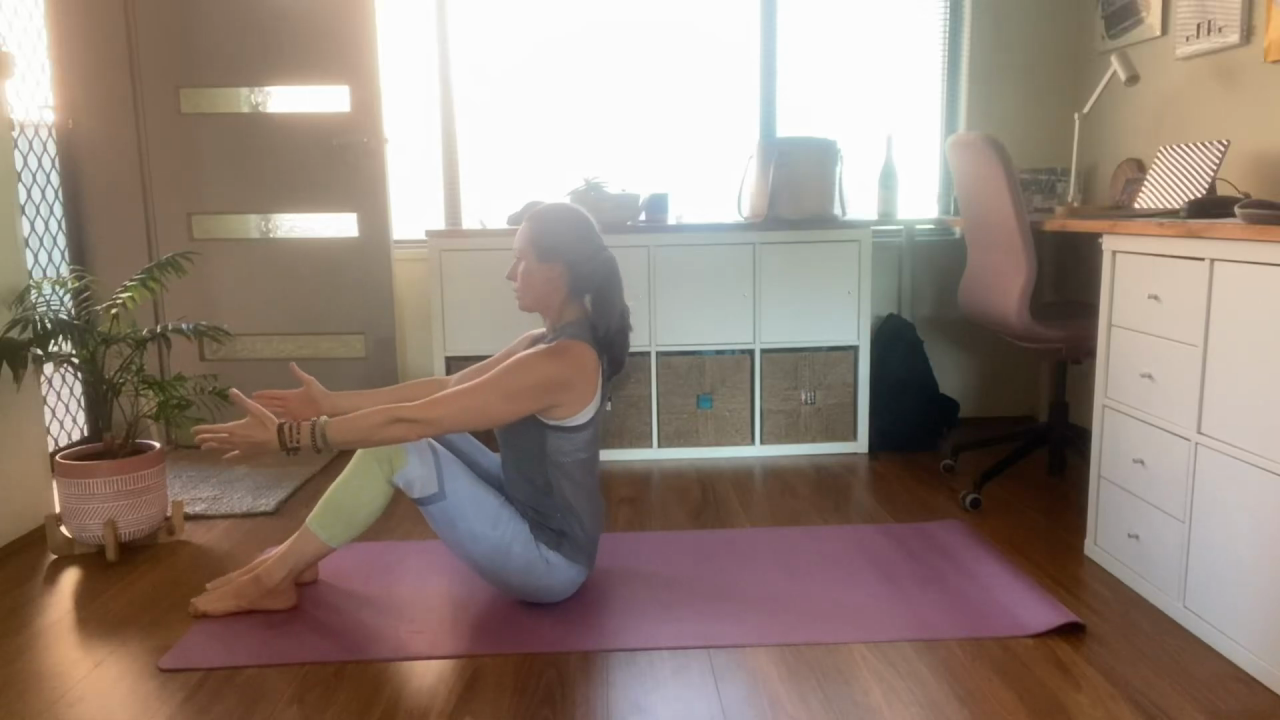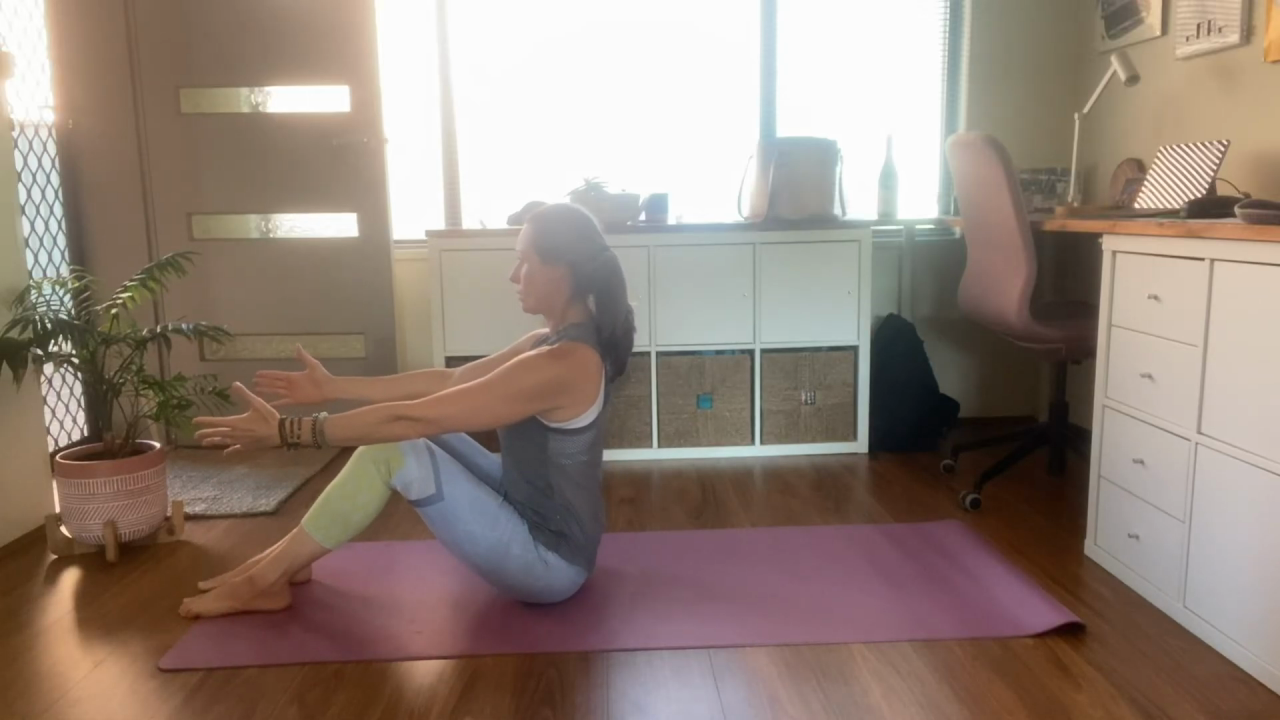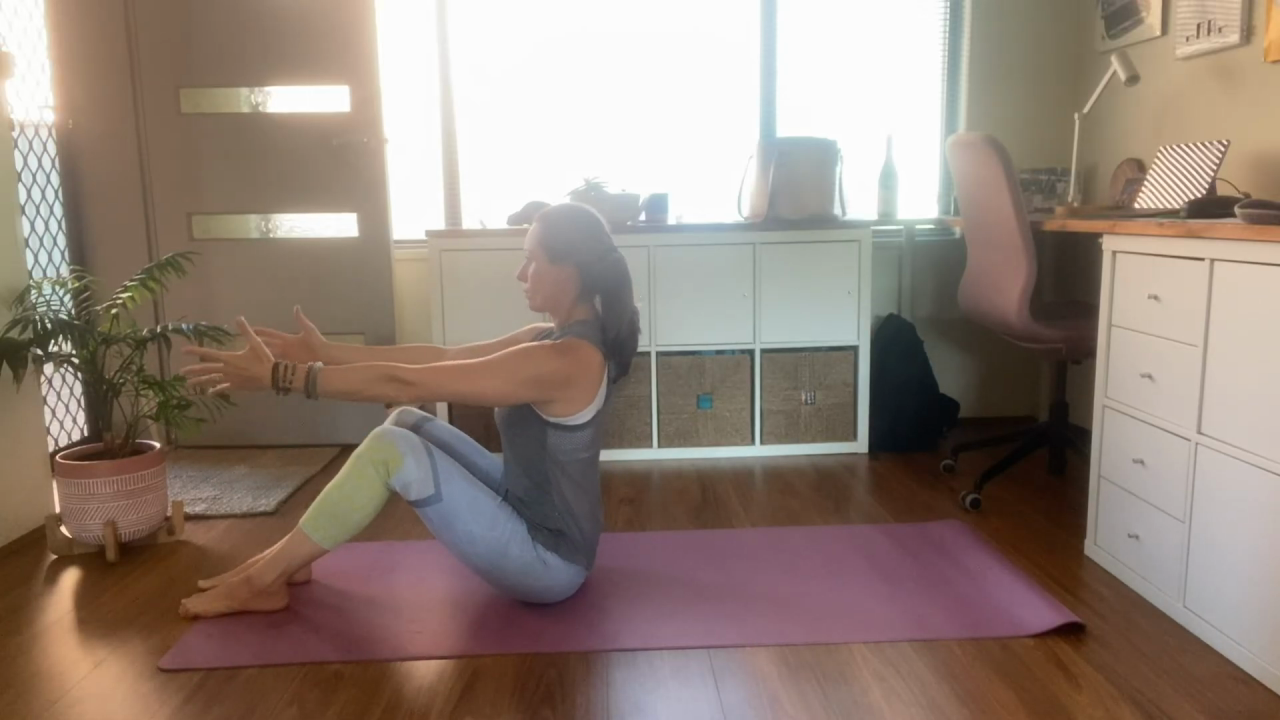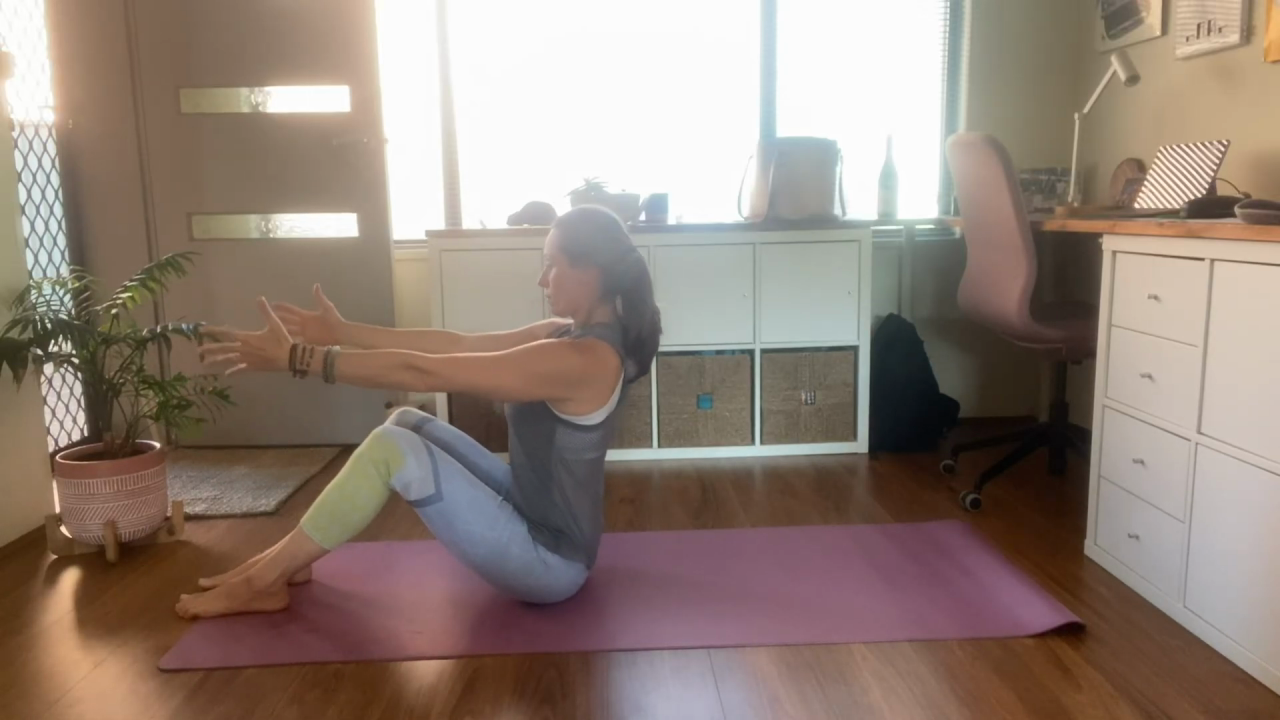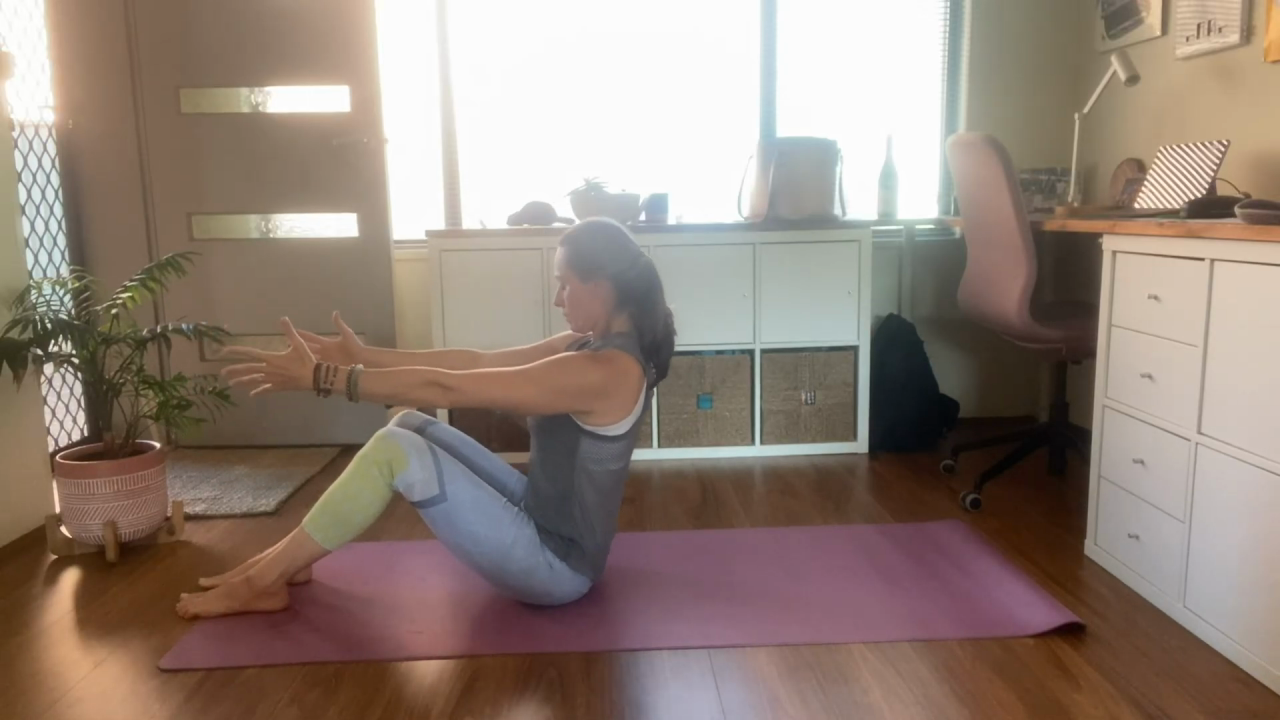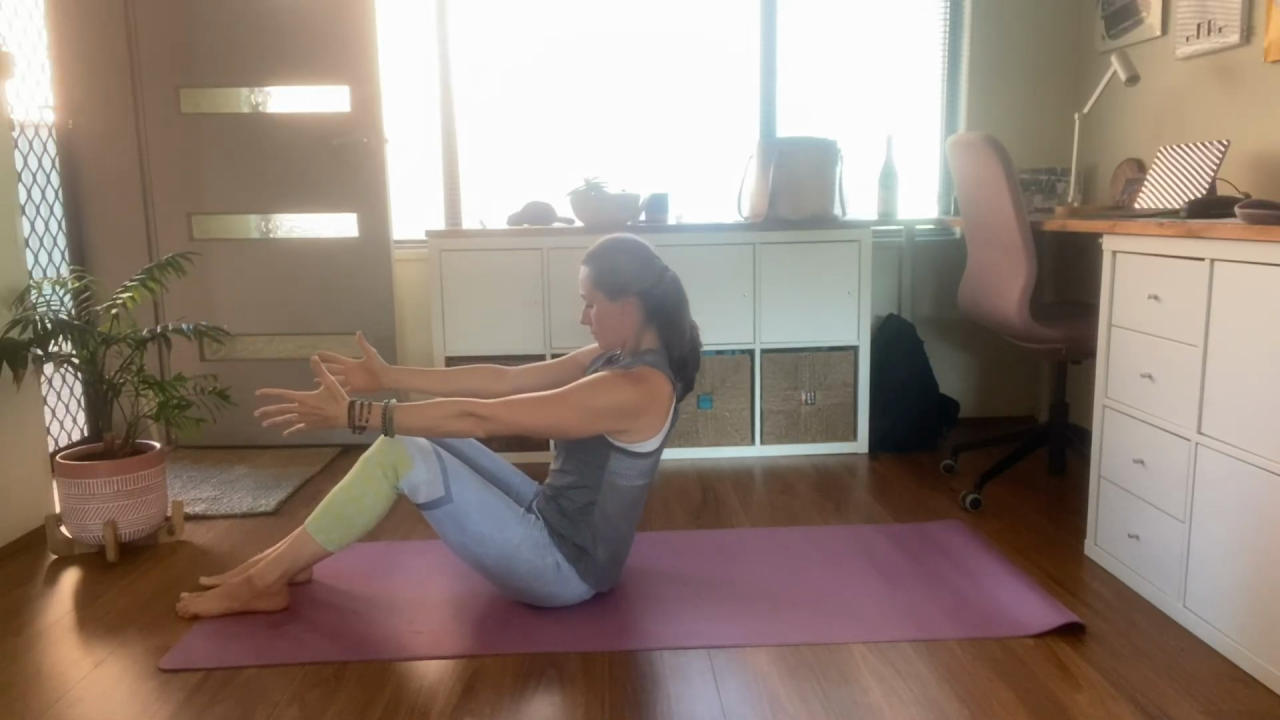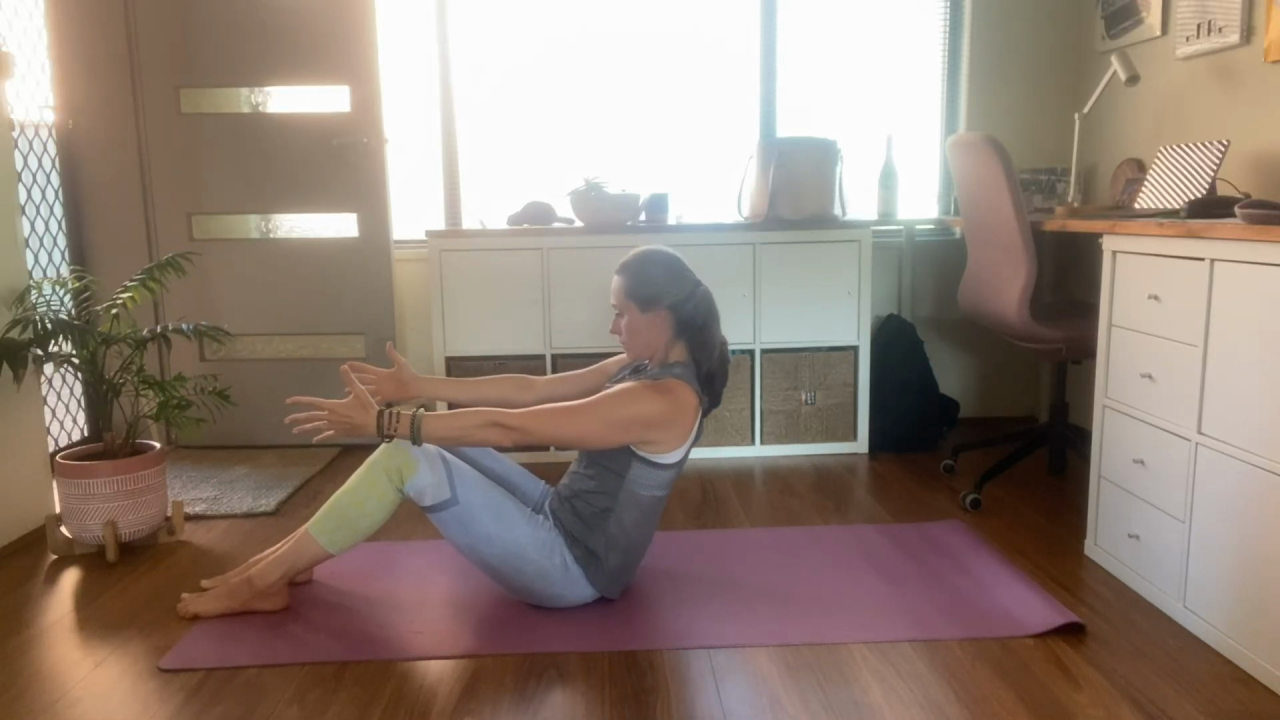
dt=0.7s
person 1, frame 1
left shoulder: (558, 363)
right shoulder: (555, 344)
left elbow: (408, 419)
right elbow: (447, 388)
left wrist: (284, 436)
right wrist: (330, 402)
left hip: (549, 560)
right hip: (538, 522)
left knee: (397, 448)
right knee: (417, 430)
left ankle: (271, 580)
right ankle: (290, 560)
person 1, frame 2
left shoulder: (561, 365)
right shoulder: (560, 343)
left elbow: (411, 418)
right elbow: (449, 382)
left wrist: (287, 431)
right wrist: (333, 386)
left hip: (548, 560)
right hip: (537, 521)
left knee: (393, 449)
right knee: (403, 434)
left ankle: (264, 581)
right ankle: (284, 560)
person 1, frame 3
left shoulder: (562, 361)
right shoulder: (562, 339)
left elbow: (406, 383)
right elbow: (444, 358)
left wrist: (279, 376)
right wrist: (327, 353)
left hip: (548, 559)
right hip: (533, 521)
left knee: (390, 449)
right knee: (407, 424)
left ankle: (262, 583)
right ankle: (283, 561)
person 1, frame 4
left shoulder: (580, 359)
right shoulder: (575, 337)
left elbow: (424, 373)
right elbow: (458, 347)
left wrist: (298, 358)
right wrist: (344, 333)
left hip: (549, 561)
right hip: (538, 520)
left knee: (389, 450)
right knee: (407, 424)
left ankle: (261, 583)
right ankle: (285, 559)
person 1, frame 5
left shoulder: (603, 372)
right shoulder: (596, 347)
left elbow: (447, 388)
right elbow: (478, 364)
left wrist: (321, 378)
right wrist: (365, 357)
left hip: (556, 563)
right hip: (545, 521)
left knee: (394, 452)
right knee: (410, 427)
left ankle: (261, 583)
right ankle: (282, 561)
person 1, frame 6
left shoulder: (635, 389)
right shoulder: (619, 358)
left elbow: (481, 418)
right elbow: (506, 379)
left wrist: (354, 414)
right wrist: (390, 377)
left hip: (564, 567)
right hip: (554, 525)
left knee: (400, 454)
right knee: (413, 436)
left ankle: (261, 582)
right ankle: (284, 561)
person 1, frame 7
left shoulder: (662, 402)
right shoulder: (647, 369)
left elbow: (507, 429)
right elbow: (533, 390)
left wrist: (383, 421)
right wrist: (418, 386)
left hip: (572, 568)
right hip: (564, 525)
left knee: (404, 461)
right knee: (422, 442)
left ankle: (262, 583)
right ankle: (285, 559)
